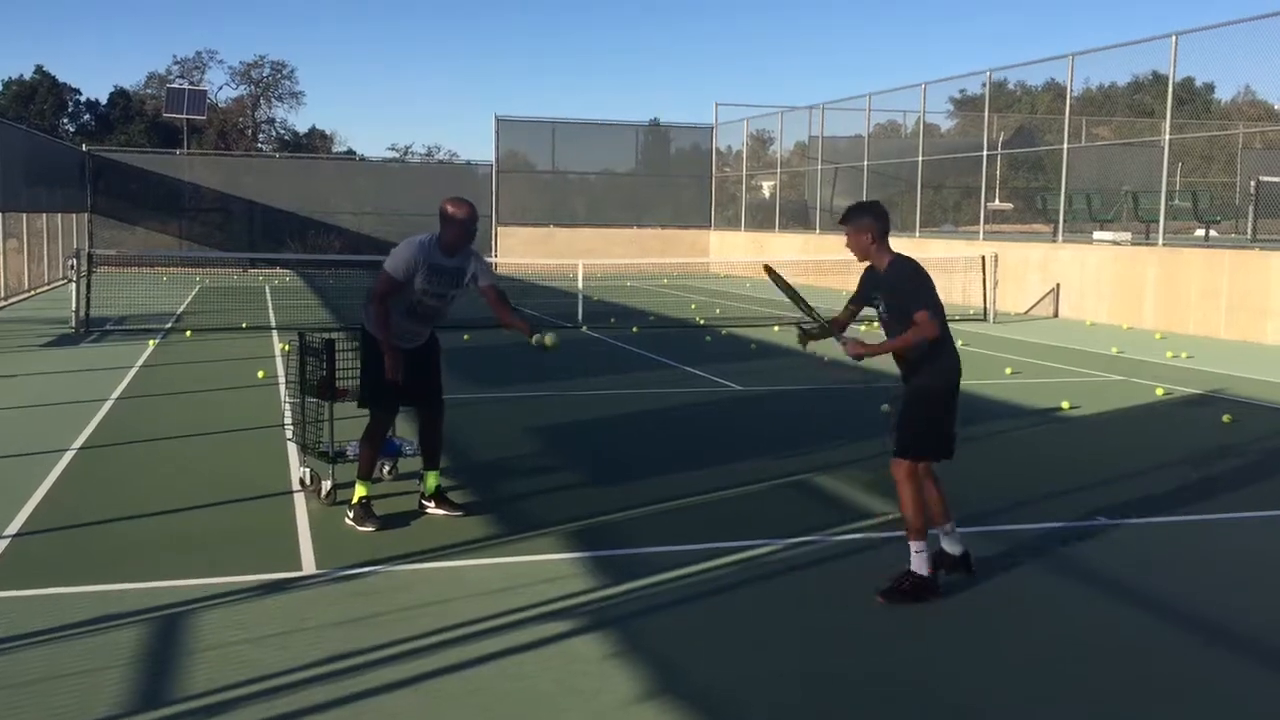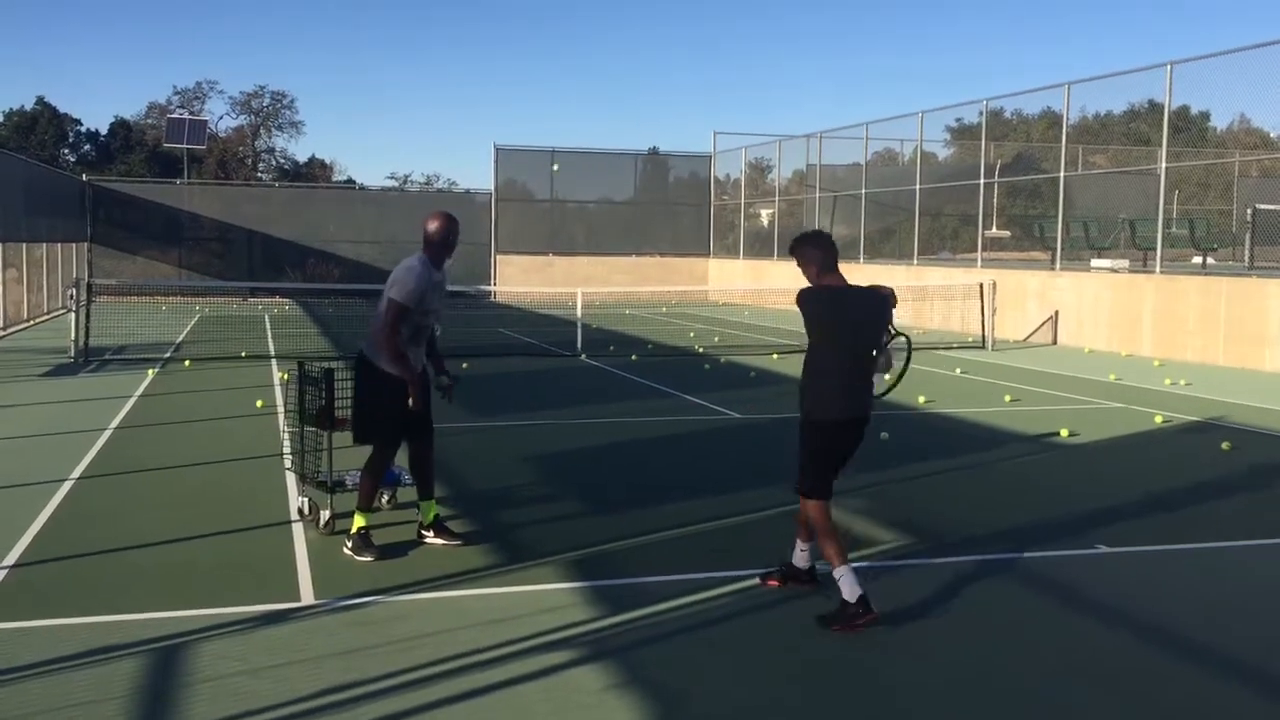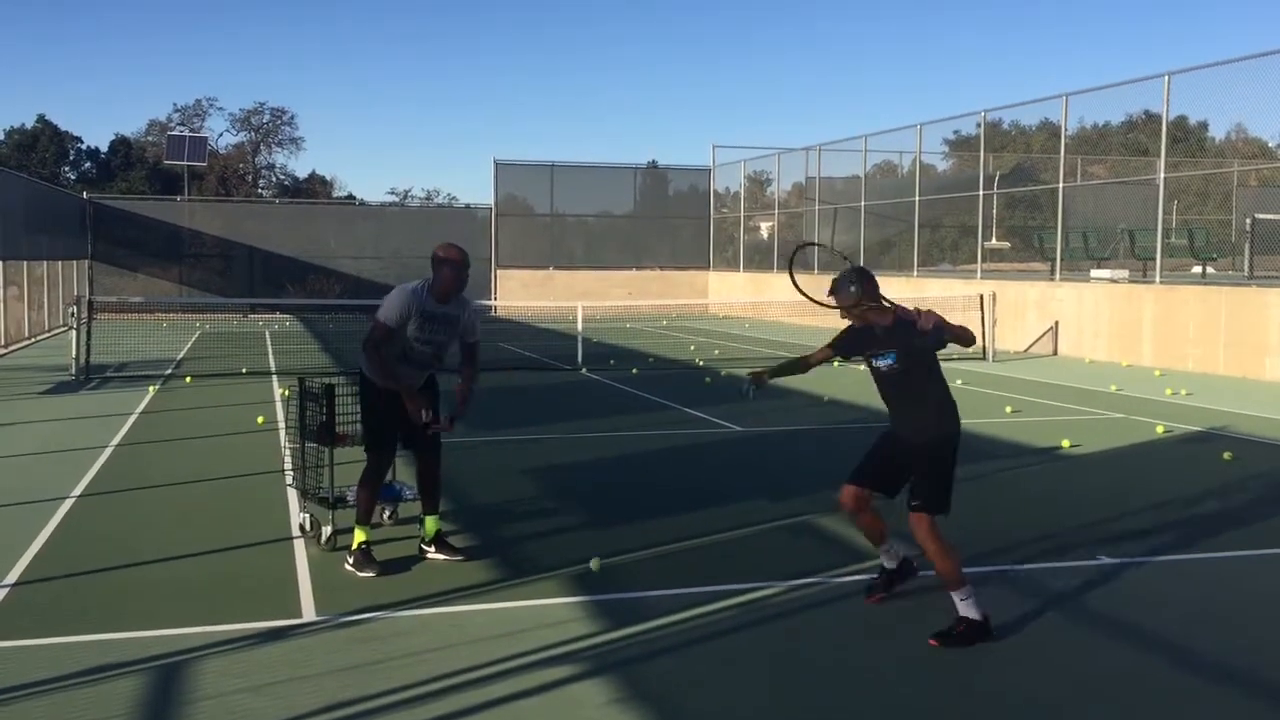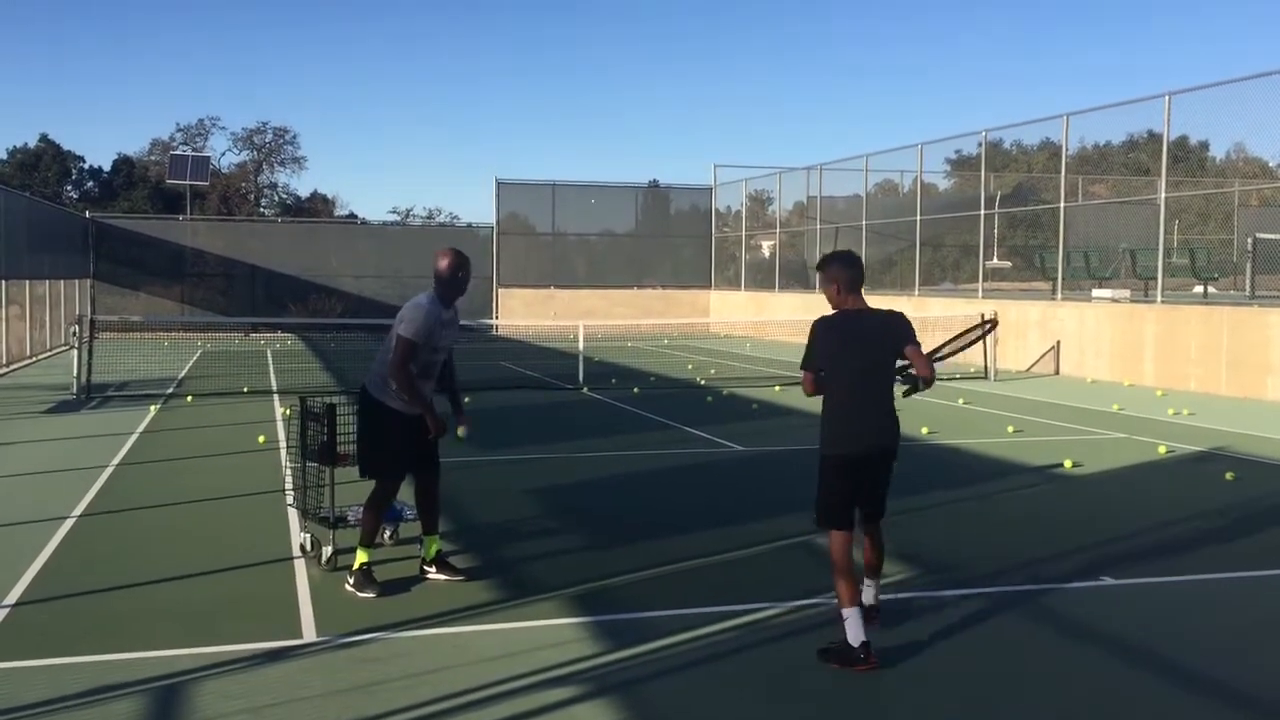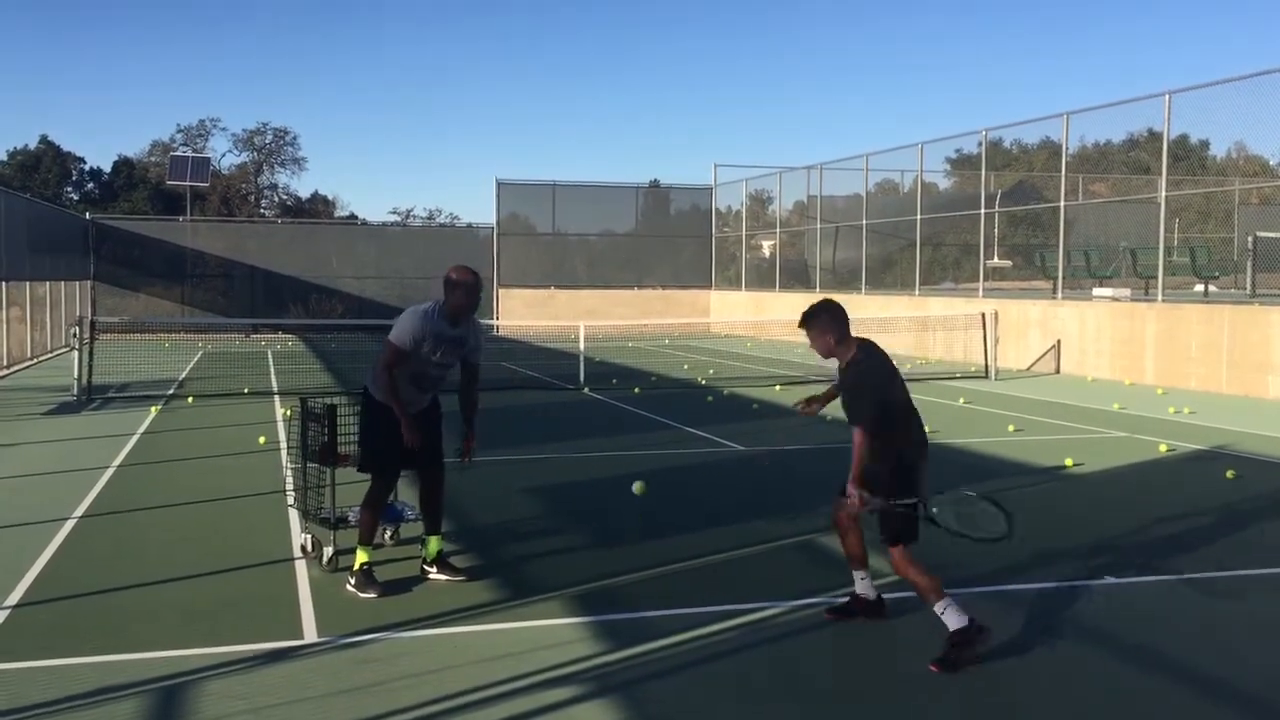
dt=1s
person 1, frame 1
left shoulder: (906, 273)
right shoulder: (874, 275)
left elbow: (929, 329)
right elbow: (847, 316)
left wrist: (870, 349)
right wrist: (817, 331)
left hip: (934, 381)
right hip: (925, 380)
left knee: (904, 469)
right knee: (919, 467)
left ankle: (920, 574)
right ankle: (954, 551)
person 1, frame 2
left shoulder: (810, 299)
right shoulder: (875, 300)
right elbow: (881, 360)
left hip: (824, 414)
right hip: (857, 412)
left knee: (814, 503)
right knee: (811, 487)
left ankle: (855, 600)
right ankle: (800, 565)
person 1, frame 3
left shoulder: (910, 324)
right shoulder: (860, 333)
left elbow: (967, 339)
right elbow: (812, 360)
left wrist: (941, 324)
right wrist: (770, 372)
left hip: (936, 434)
right hip: (902, 431)
left knee: (921, 523)
right knee: (850, 497)
left ankle: (973, 617)
right ankle: (894, 563)
person 1, frame 4
left shoulder: (823, 329)
right shoulder: (893, 322)
left elbow: (810, 387)
right elbow: (925, 373)
right wrist: (914, 378)
left hip: (840, 445)
right hip: (883, 442)
left knee: (840, 538)
right knee: (871, 523)
left ankle: (857, 644)
right ankle: (868, 600)
person 1, frame 5
left shoulder: (864, 374)
right shoulder: (858, 352)
left elbow: (862, 440)
left wrist: (855, 485)
right wrist: (820, 400)
left hip: (900, 458)
right hip: (887, 450)
left knee: (899, 552)
right knee: (843, 513)
left ankle: (961, 627)
right ankle: (867, 595)
person 2, frame 1
left shoulder: (472, 262)
right shoulder: (413, 251)
left elbow: (499, 305)
right elbow: (376, 299)
left wrist: (533, 333)
right wrist: (389, 351)
left hip: (422, 341)
right hip: (383, 340)
left knee: (433, 411)
right knee: (383, 417)
left ankle: (430, 492)
right ankle: (358, 500)
person 2, frame 2
left shoulder: (437, 274)
right shoulder: (414, 273)
right elbow: (388, 331)
left wrist: (438, 368)
right wrist: (412, 381)
left hip: (412, 370)
right hip: (383, 372)
left knee: (423, 442)
right knee: (386, 449)
left ankle: (428, 521)
right ankle: (357, 531)
person 2, frame 3
left shoulder: (465, 310)
right shoulder: (405, 298)
left elbow: (469, 362)
right elbow: (372, 347)
left wrist: (458, 409)
right wrist: (405, 395)
left hip: (422, 385)
right hip: (381, 385)
left knee: (430, 456)
right knee: (380, 461)
left ankle: (431, 537)
right ankle: (359, 545)
person 2, frame 4
left shoulder: (450, 313)
right shoulder: (422, 311)
left elbow: (444, 363)
right elbow: (399, 368)
left wrist: (458, 407)
right wrist: (430, 413)
left hip: (415, 407)
right hip: (385, 406)
left knee: (429, 477)
right knee: (389, 484)
left ankle: (431, 556)
right ankle: (359, 567)
person 2, frame 5
left shoulder: (472, 330)
right shoulder: (417, 320)
left elbow: (469, 384)
right elbow: (384, 369)
left wrist: (469, 431)
right wrist: (404, 420)
left hip: (424, 406)
right hip: (385, 404)
left knee: (434, 476)
right knee: (384, 482)
left ankle: (432, 557)
right ankle: (360, 567)
